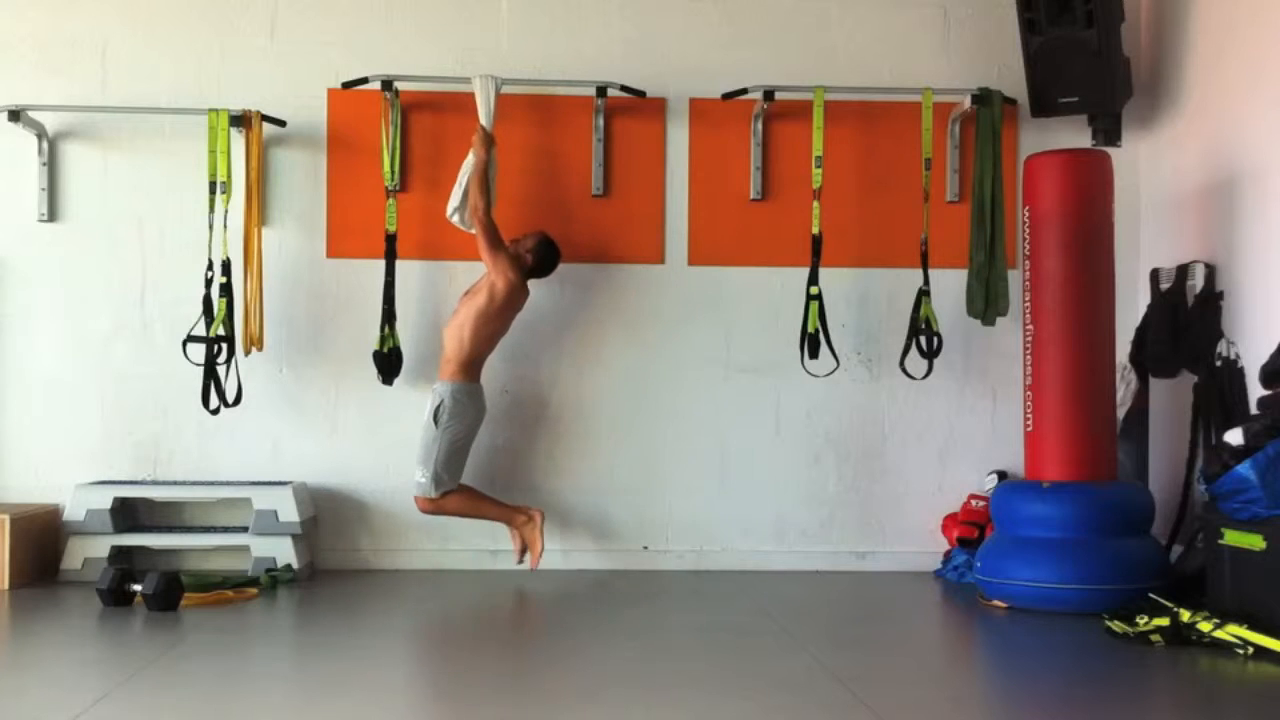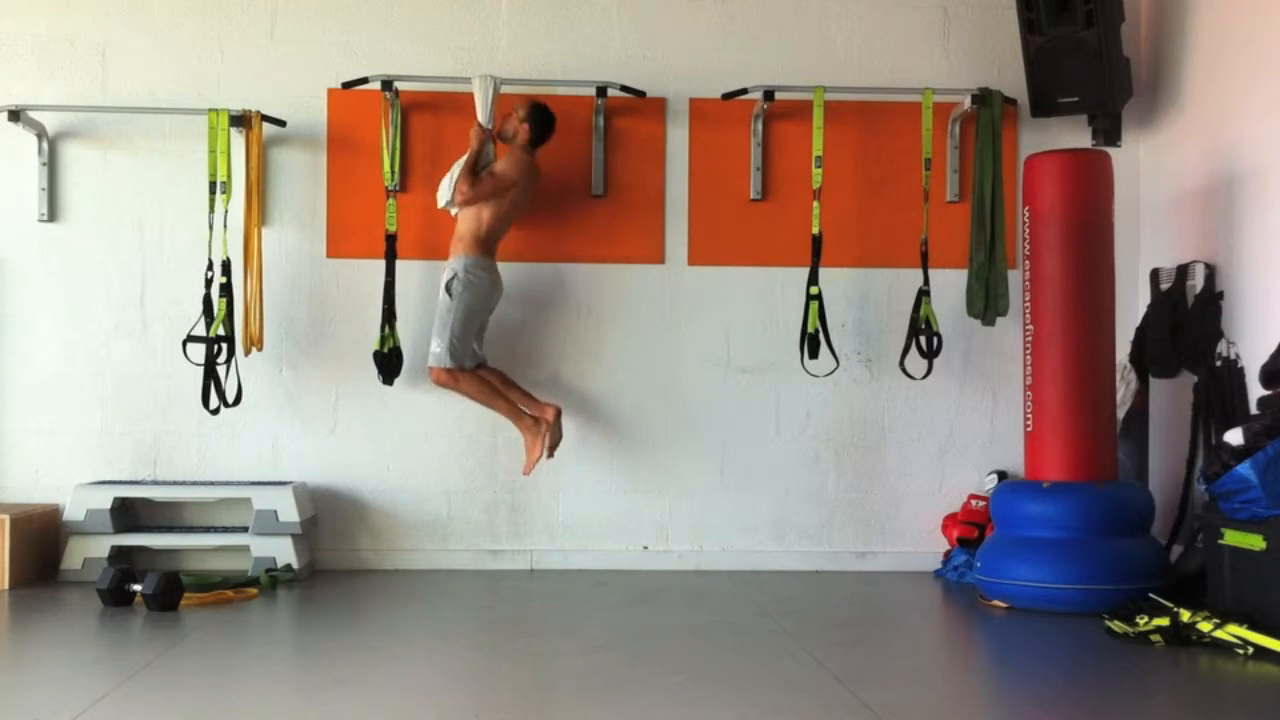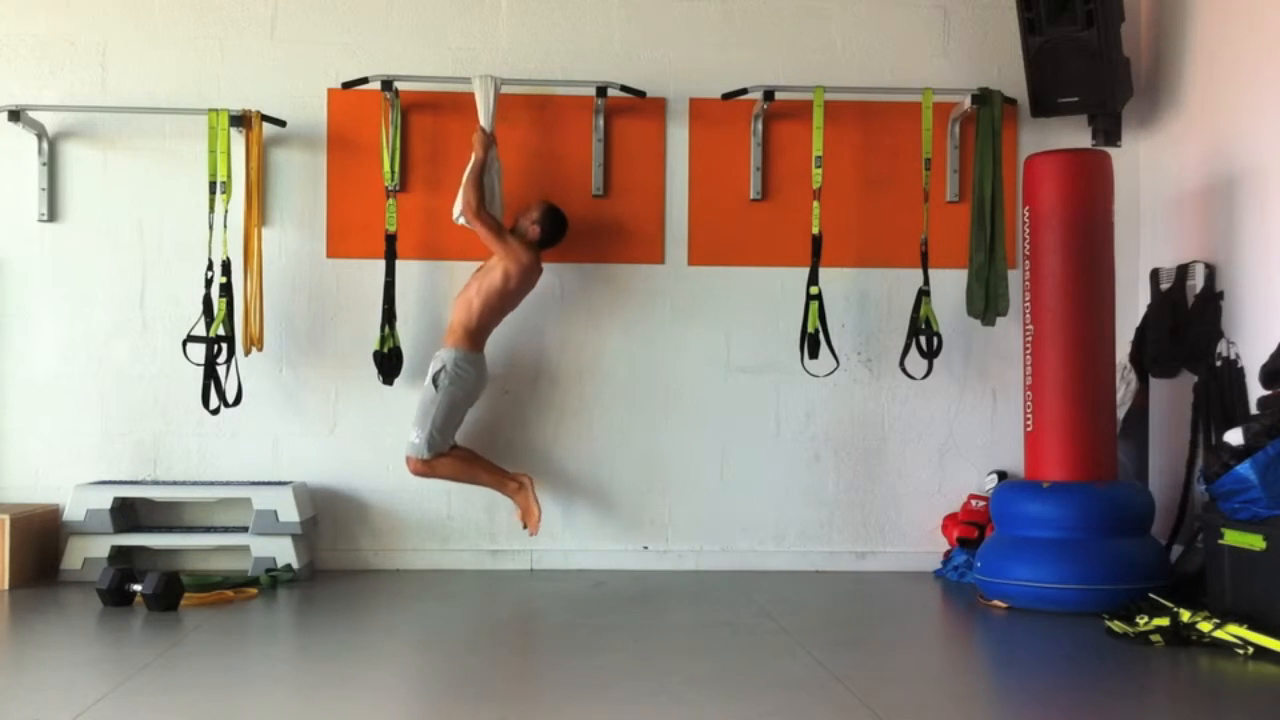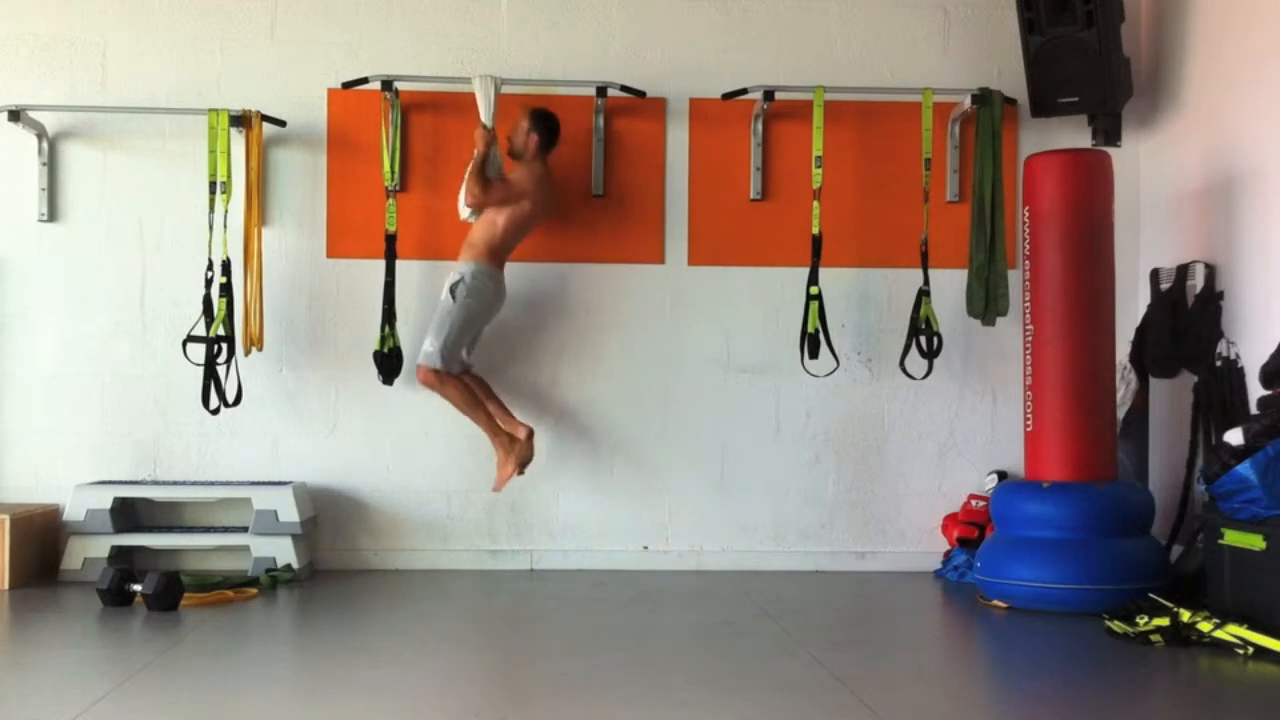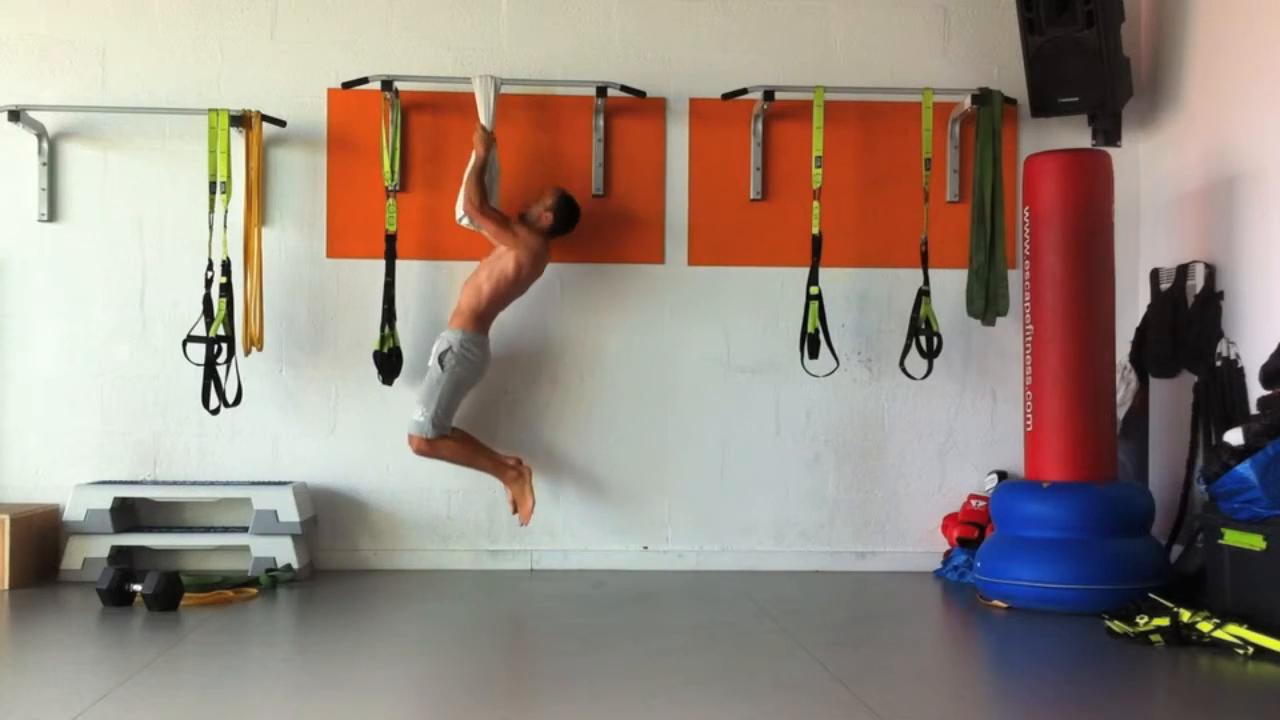
dt=1s
person 1, frame 1
left shoulder: (506, 278)
right shoulder: (511, 287)
left elbow: (480, 214)
right elbow: (482, 218)
left wrist: (482, 155)
right wrist: (483, 158)
left hip: (454, 395)
right hip: (457, 392)
left knee: (430, 498)
right knee: (440, 490)
left ankle: (522, 517)
right ankle: (518, 518)
person 1, frame 2
left shoulder: (517, 162)
right shoulder: (518, 167)
left elbow: (464, 194)
right elbow: (473, 195)
left wrist: (476, 147)
right wrist: (479, 149)
left hip: (468, 271)
right hip: (477, 272)
left knee: (444, 371)
right knee: (470, 366)
left ankle: (528, 423)
right ankle: (542, 411)
person 1, frame 3
left shoulder: (520, 257)
right shoulder: (521, 261)
left elbow: (472, 209)
right elbow: (483, 213)
left wrist: (481, 154)
right wrist: (485, 158)
left hip: (457, 363)
right hip: (463, 361)
left knee: (420, 460)
right knee: (438, 451)
left ankle: (515, 487)
right ankle: (515, 486)
person 1, frame 4
left shoulder: (533, 173)
right shoulder: (530, 177)
left elbow: (475, 196)
right elbow: (487, 197)
left wrist: (483, 149)
right wrist: (486, 152)
left hip: (473, 278)
right hip: (480, 279)
left knee: (431, 371)
right knee: (455, 369)
left ankle: (504, 442)
right ankle: (515, 430)
person 1, frame 5
left shoulder: (528, 244)
right shoulder: (525, 245)
left elbow: (475, 206)
right elbow: (484, 210)
left wrist: (481, 154)
right wrist: (486, 158)
left hip: (461, 344)
right hip: (464, 343)
left knee: (422, 440)
right knee: (434, 432)
left ankle: (510, 474)
right ankle: (508, 466)
